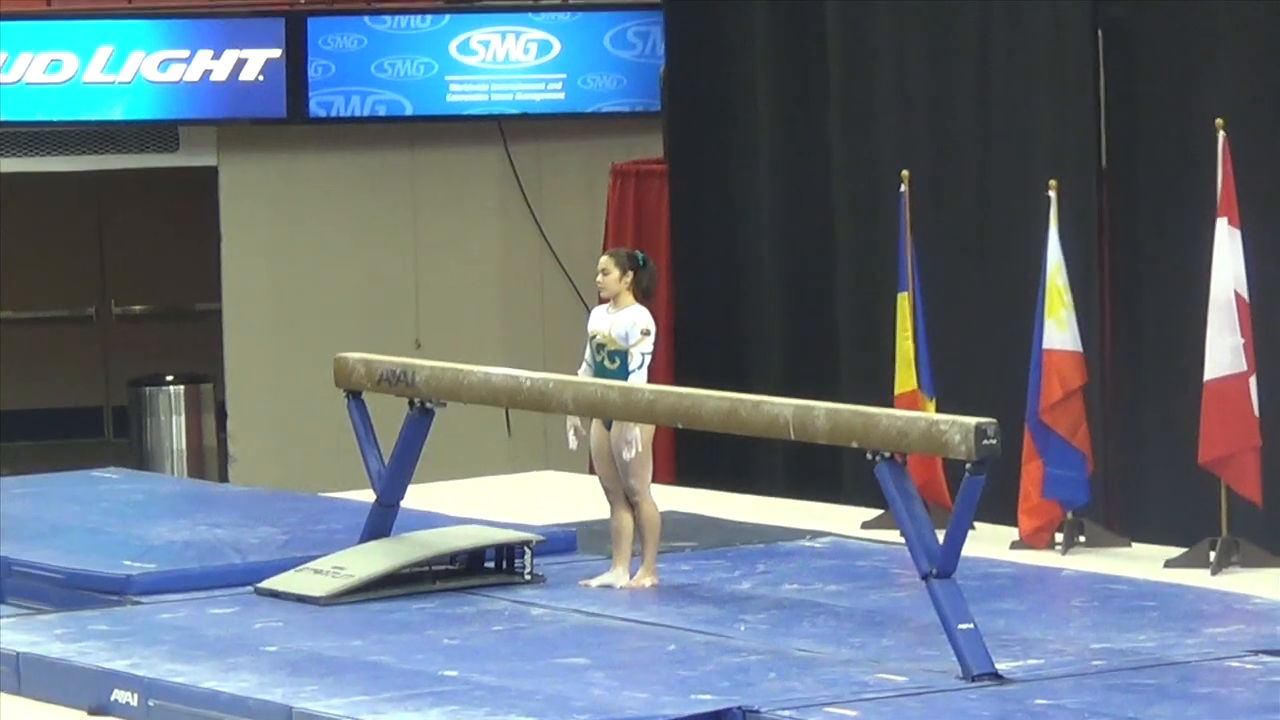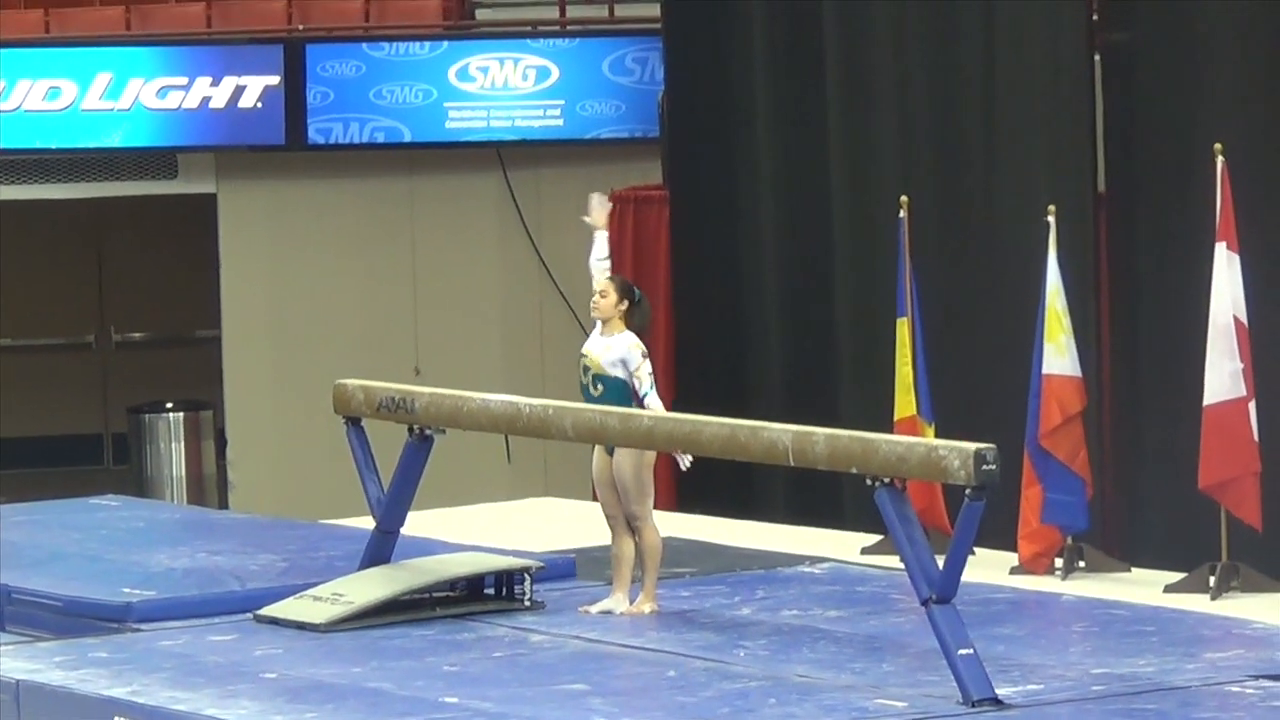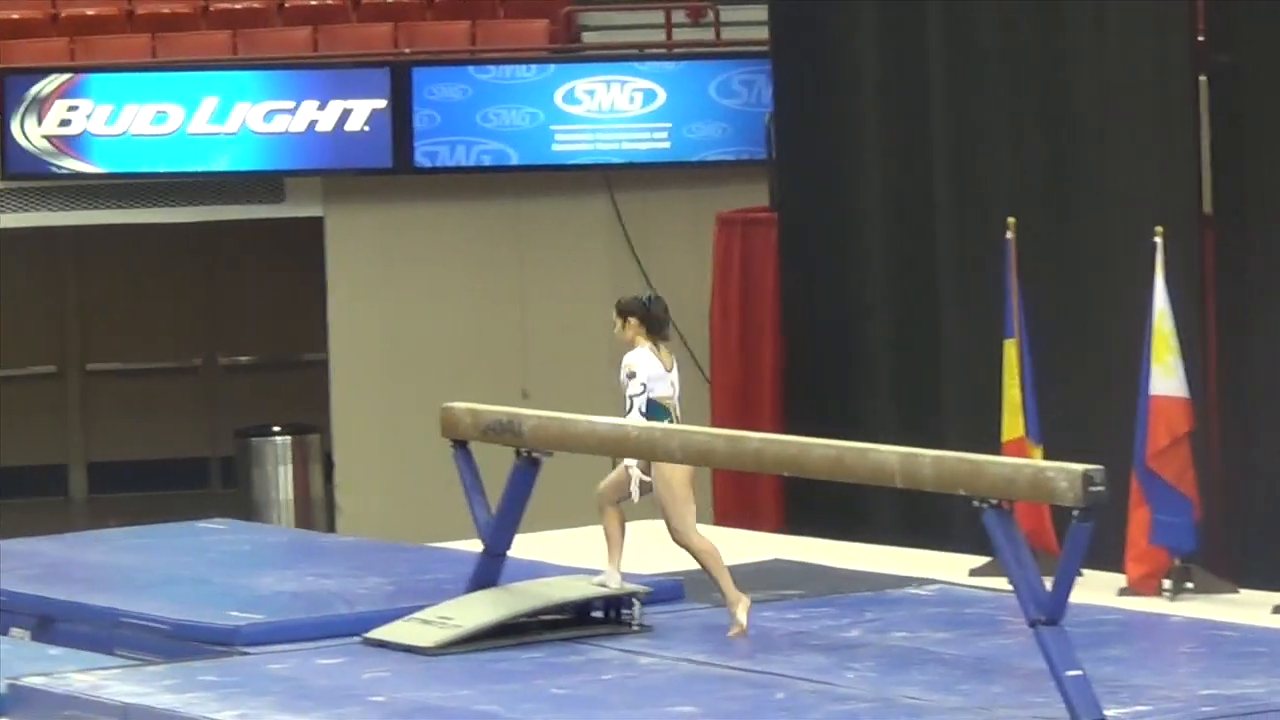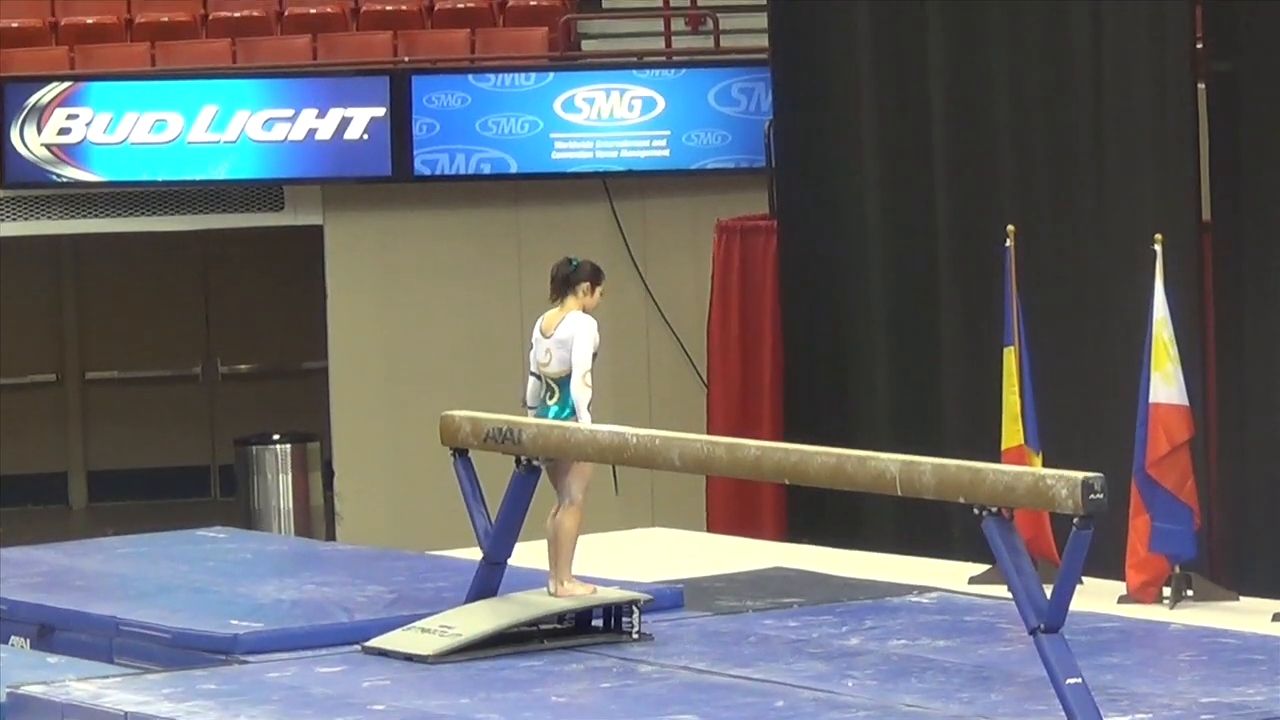
dt=1s
person 1, frame 1
left shoulder: (639, 318)
right shoulder: (597, 314)
left elbow: (638, 372)
right elbow: (587, 365)
left wrist: (631, 420)
right wrist: (575, 410)
right hip: (602, 412)
left knee: (637, 493)
right knee: (614, 495)
left ankle: (648, 570)
right ankle: (619, 569)
person 1, frame 2
left shoulder: (629, 345)
right shoulder: (599, 331)
left elbow: (648, 394)
right elbow: (600, 272)
right wrist: (600, 231)
right hip: (605, 439)
left knee: (638, 520)
right knee: (616, 521)
left ankle: (648, 597)
right ankle: (618, 595)
person 1, frame 3
left shoulder: (635, 359)
right shoulder: (663, 355)
left elbow: (634, 414)
left wrist: (630, 464)
left knee: (685, 533)
right knee: (607, 494)
left ankle: (735, 598)
right ankle: (614, 573)
person 1, frame 4
left shoulder: (542, 323)
right shoulder: (583, 324)
right elbow: (580, 380)
left wrist: (533, 420)
right wrist: (587, 425)
left hip: (546, 417)
right hip: (569, 418)
left knee: (562, 502)
right knee: (573, 501)
left ankle: (557, 575)
right ankle: (564, 581)
